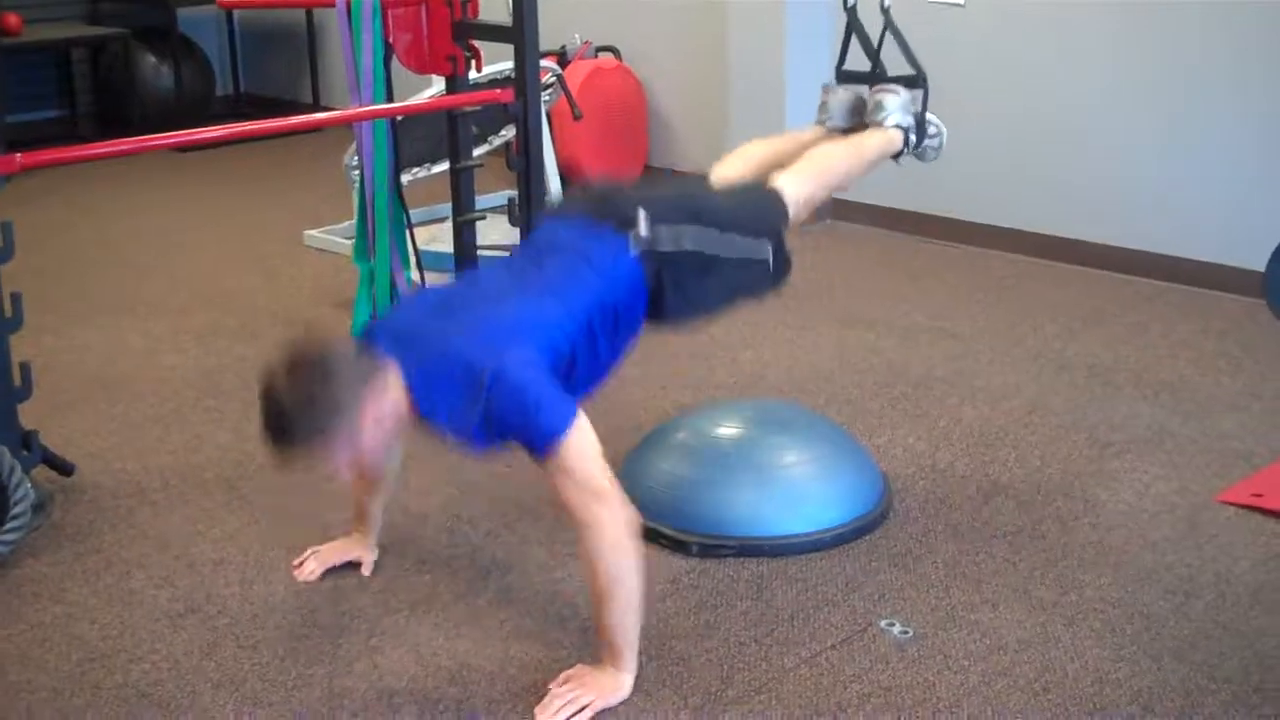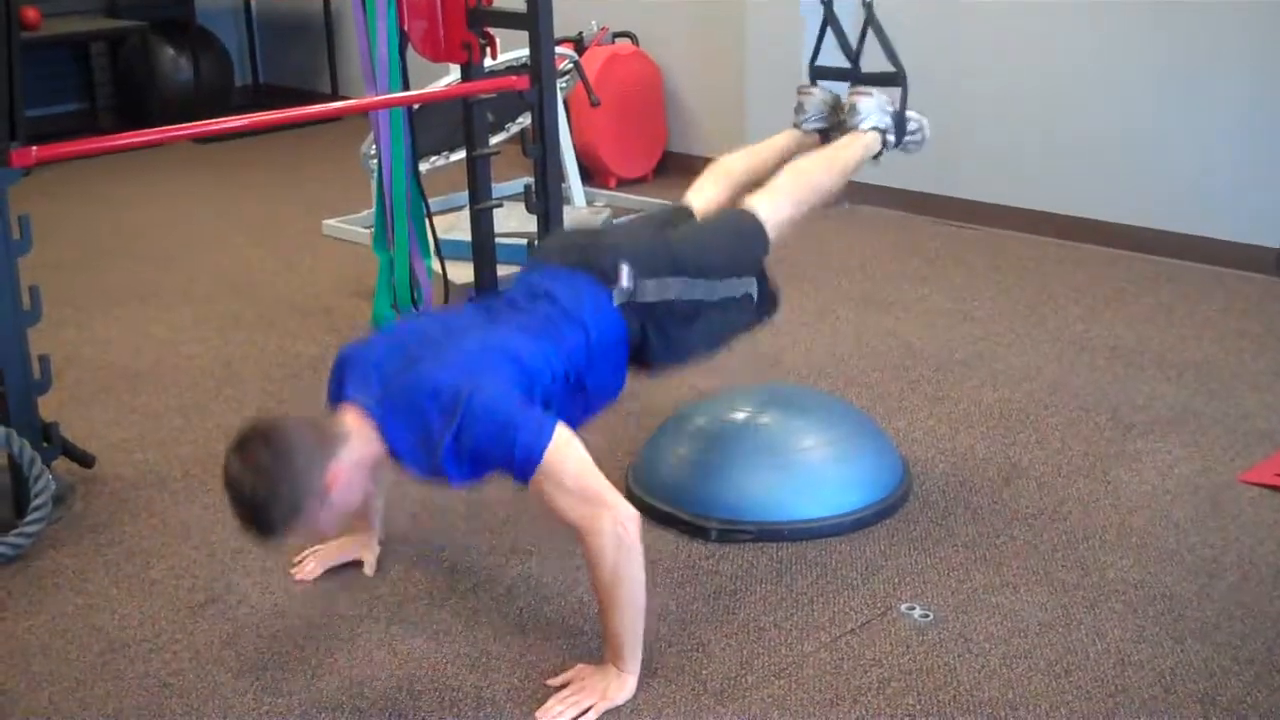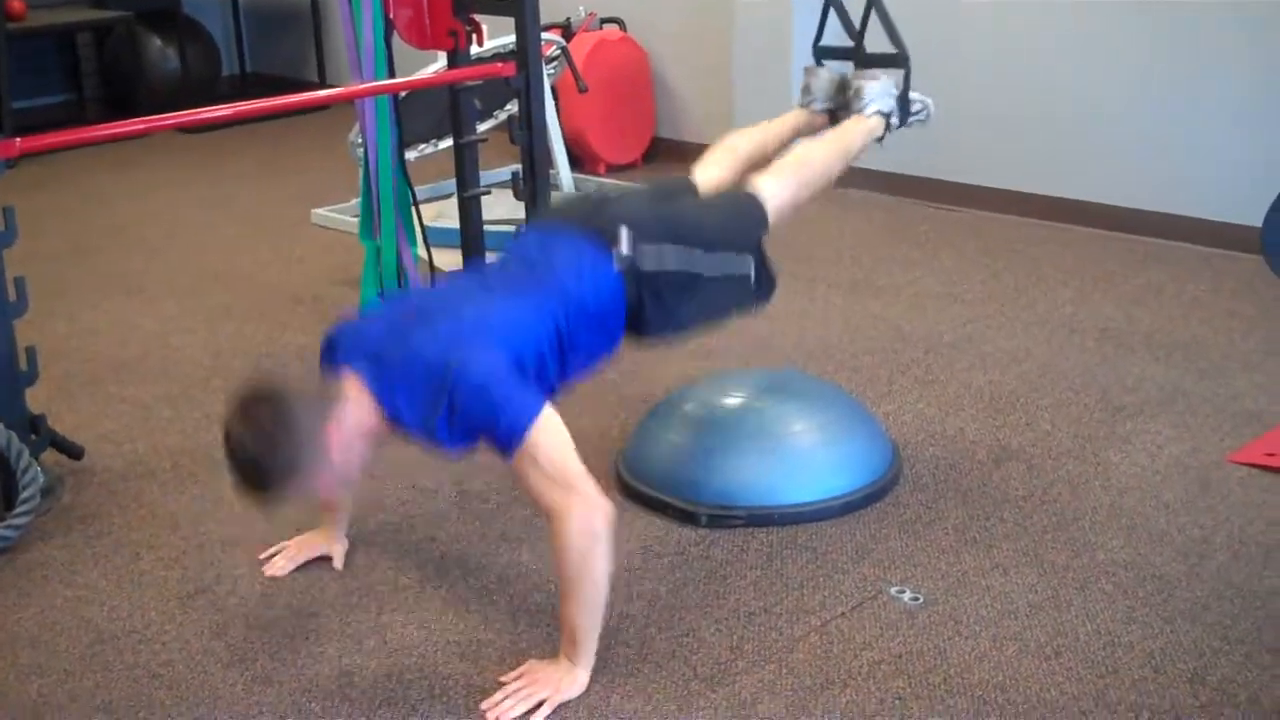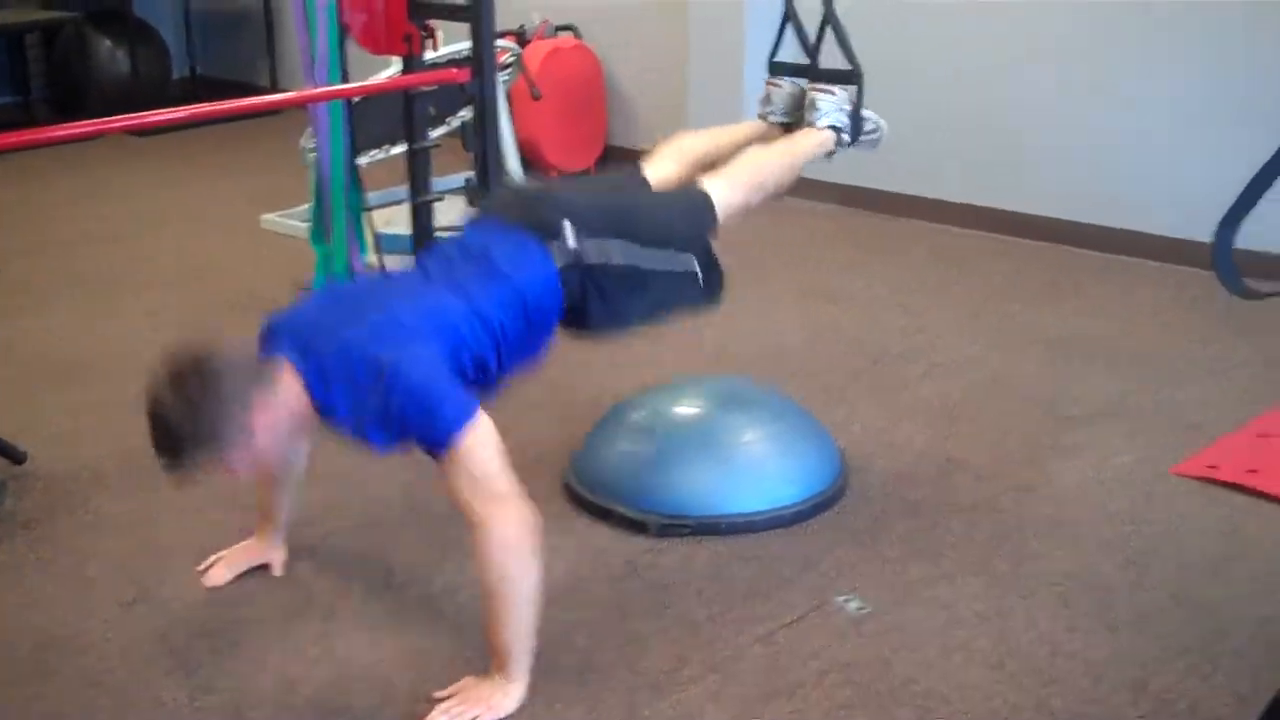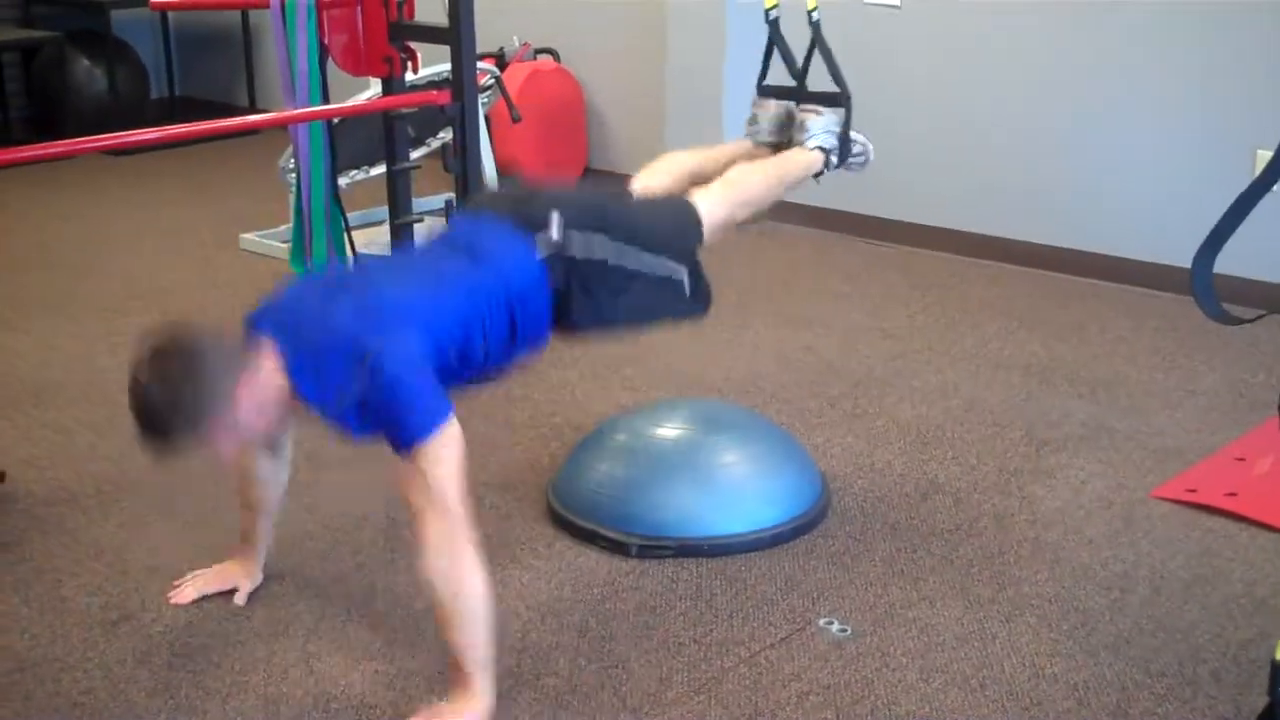
dt=1s
person 1, frame 1
left shoulder: (496, 382)
right shoulder: (378, 351)
left elbow: (610, 521)
right elbow: (367, 437)
right wrist: (361, 532)
left hip: (639, 256)
right hip: (584, 229)
left knee: (773, 205)
right knee: (722, 188)
left ankle: (890, 125)
right ankle: (835, 121)
person 1, frame 2
left shoulder: (468, 420)
right shoulder: (356, 375)
left elbow: (613, 523)
right wrist: (364, 528)
left hip: (621, 305)
right hip: (561, 280)
left knee: (758, 224)
right knee: (699, 210)
left ankle: (869, 126)
right ankle: (810, 123)
person 1, frame 3
left shoulder: (464, 383)
right shoulder: (346, 353)
left elbow: (586, 514)
right wrist: (333, 525)
left hip: (622, 272)
right hip: (563, 245)
left knee: (756, 208)
right knee: (703, 188)
left ankle: (871, 108)
right ankle: (817, 105)
person 1, frame 4
left shoulder: (395, 380)
right shoulder: (280, 347)
left elbow: (508, 520)
right elbow: (283, 429)
right wrist: (270, 531)
left hip: (562, 267)
right hip: (507, 234)
left knee: (706, 210)
right knee: (655, 182)
left ankle: (826, 123)
right ankle: (775, 115)
person 1, frame 5
left shoulder: (376, 369)
right shoulder: (263, 338)
left elbow: (447, 534)
right elbow: (268, 441)
right wrist: (247, 558)
left hip: (553, 258)
right hip: (497, 229)
left knee: (695, 224)
right knee: (646, 196)
left ankle: (814, 143)
right ankle: (765, 134)
